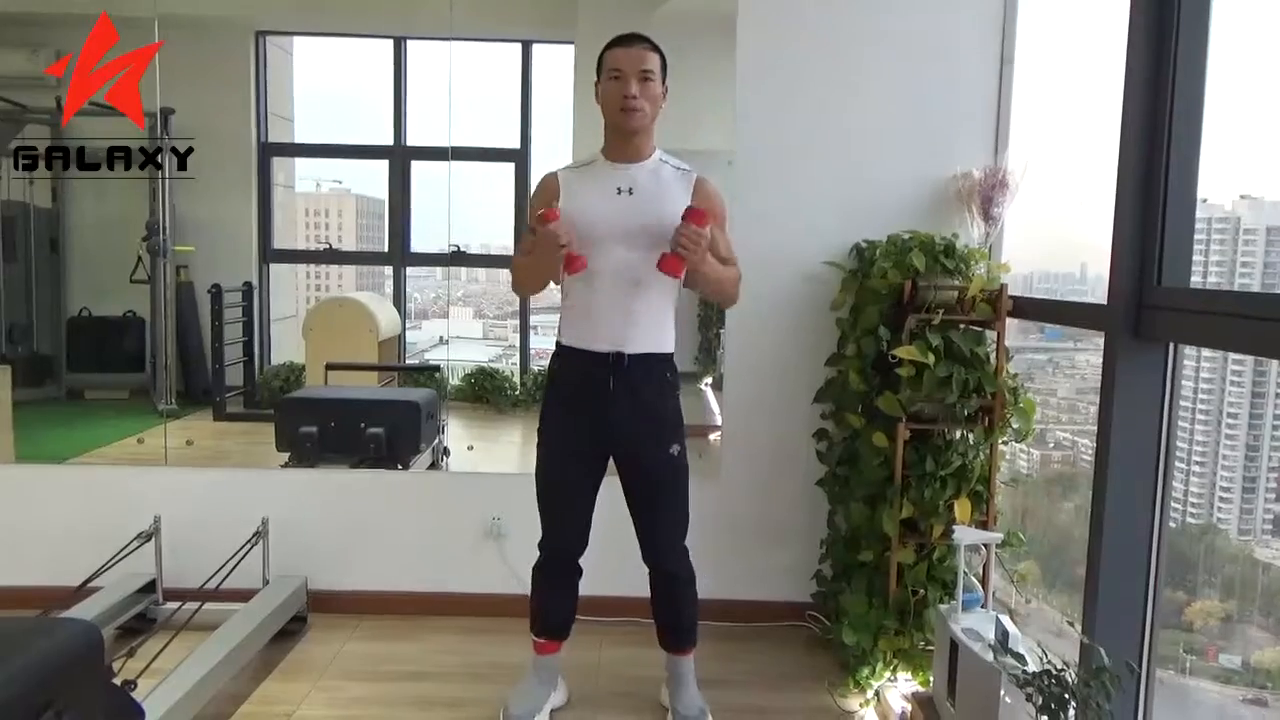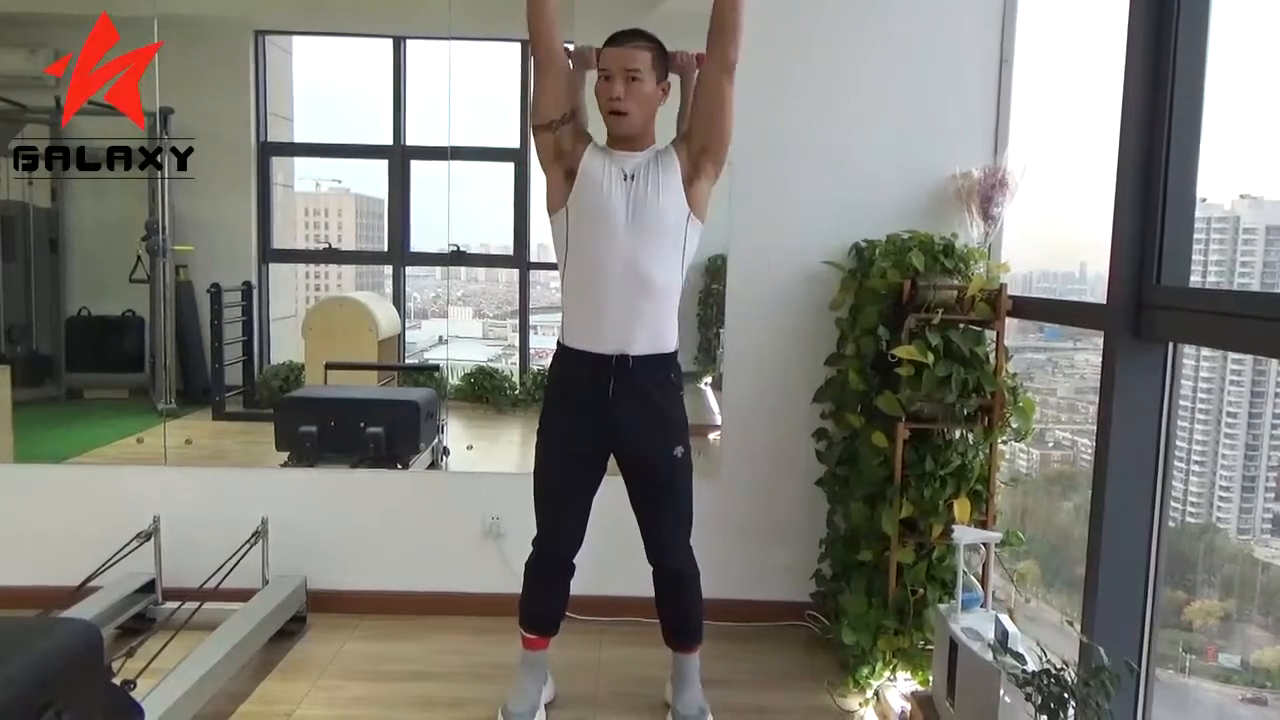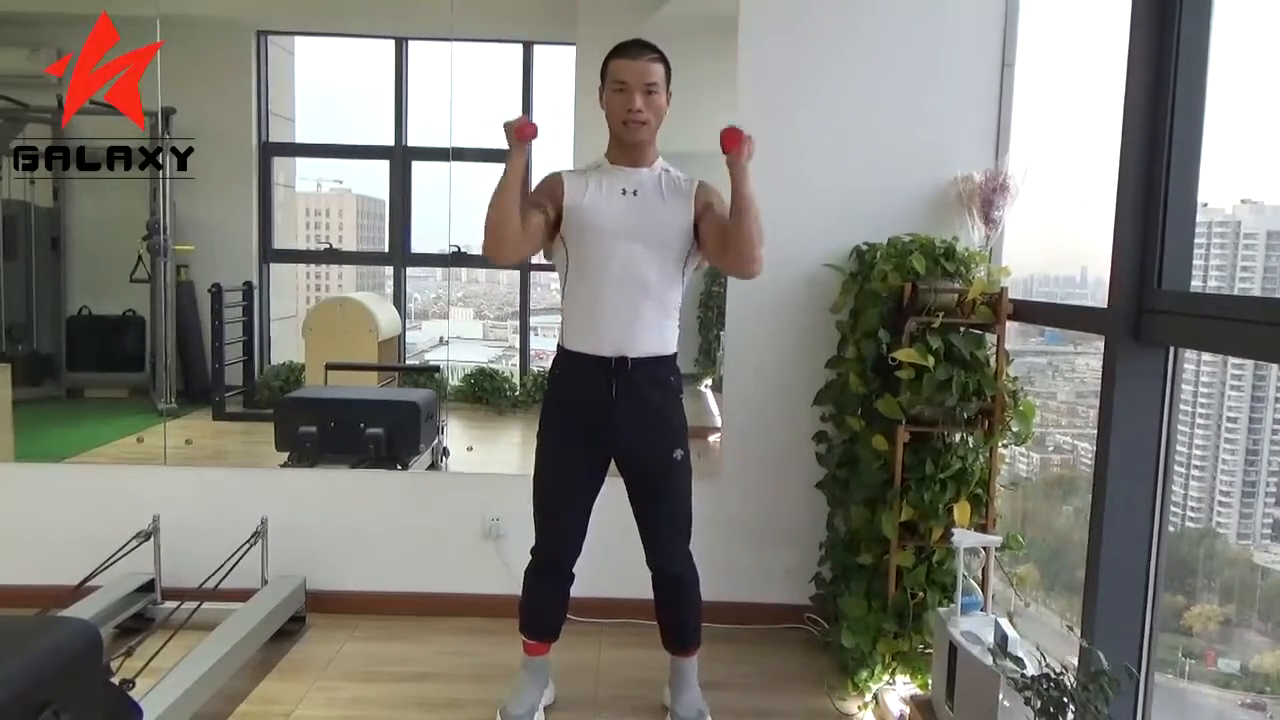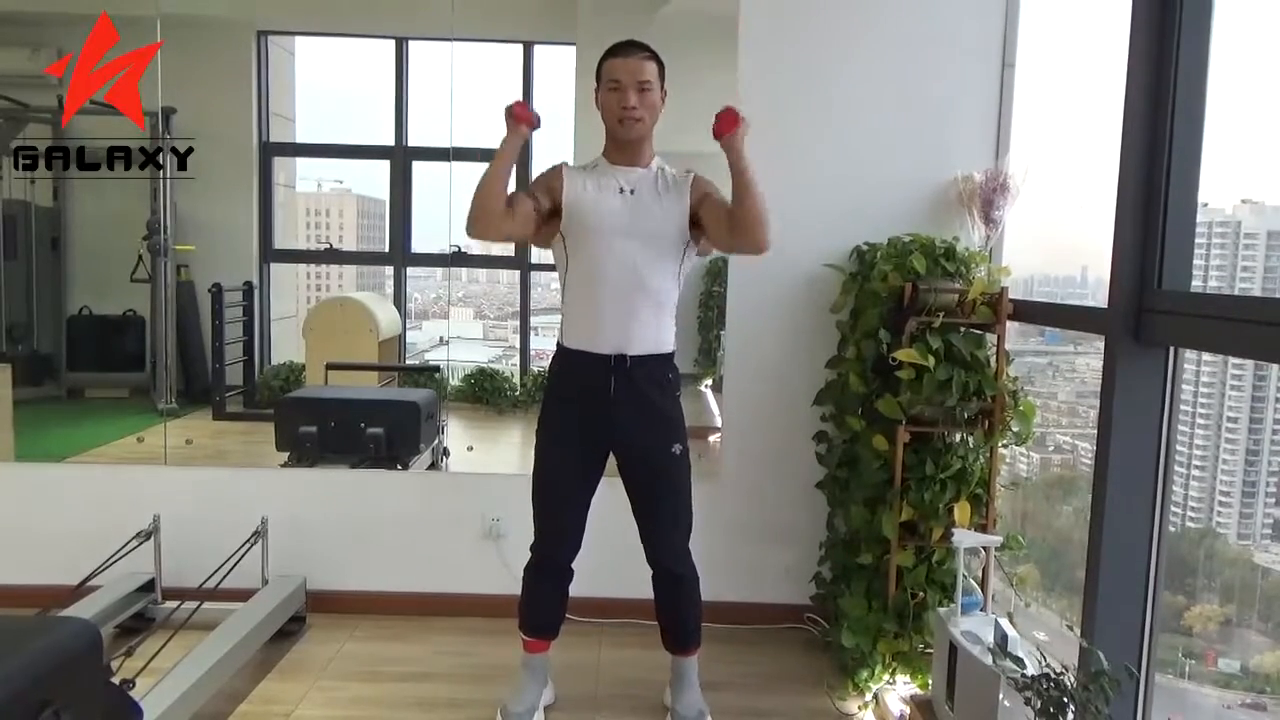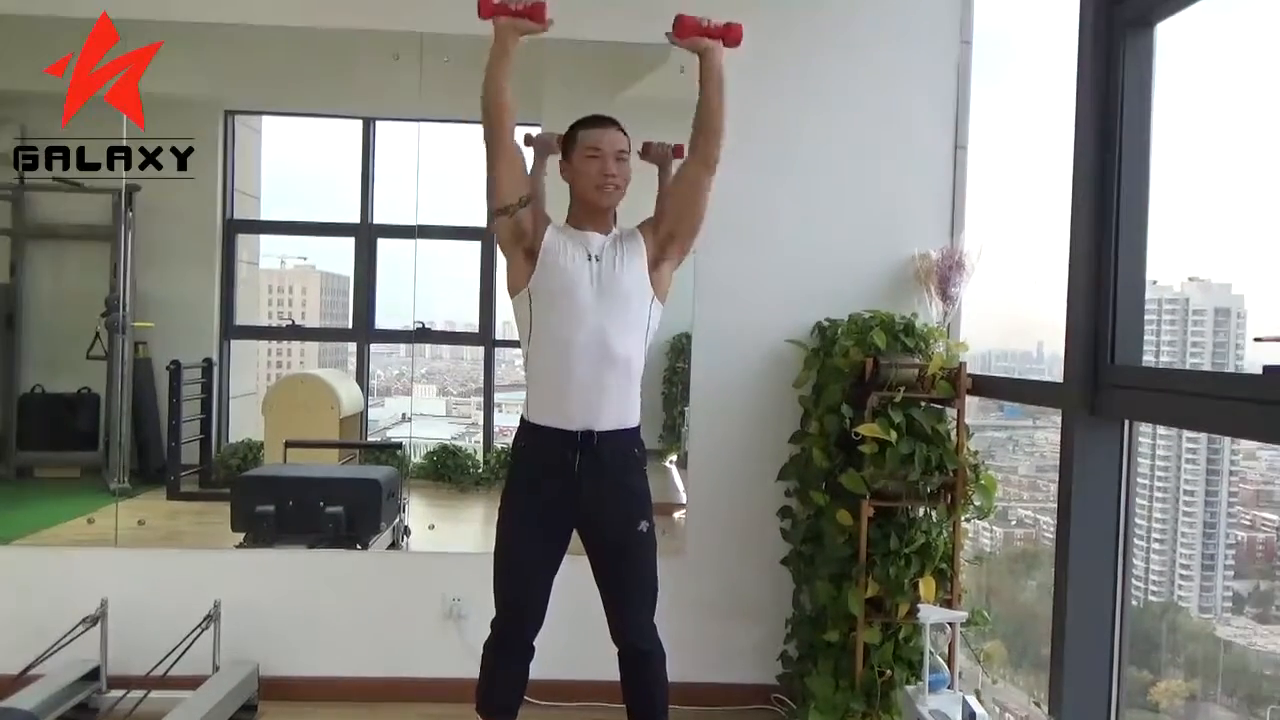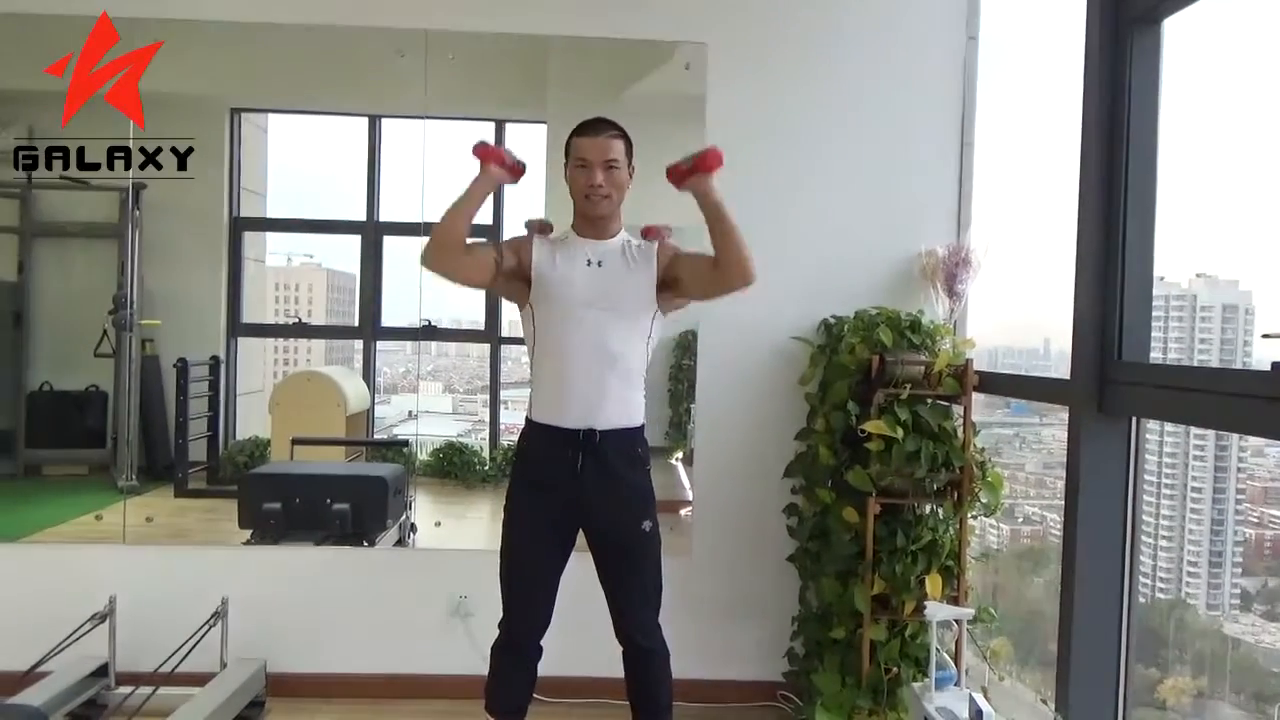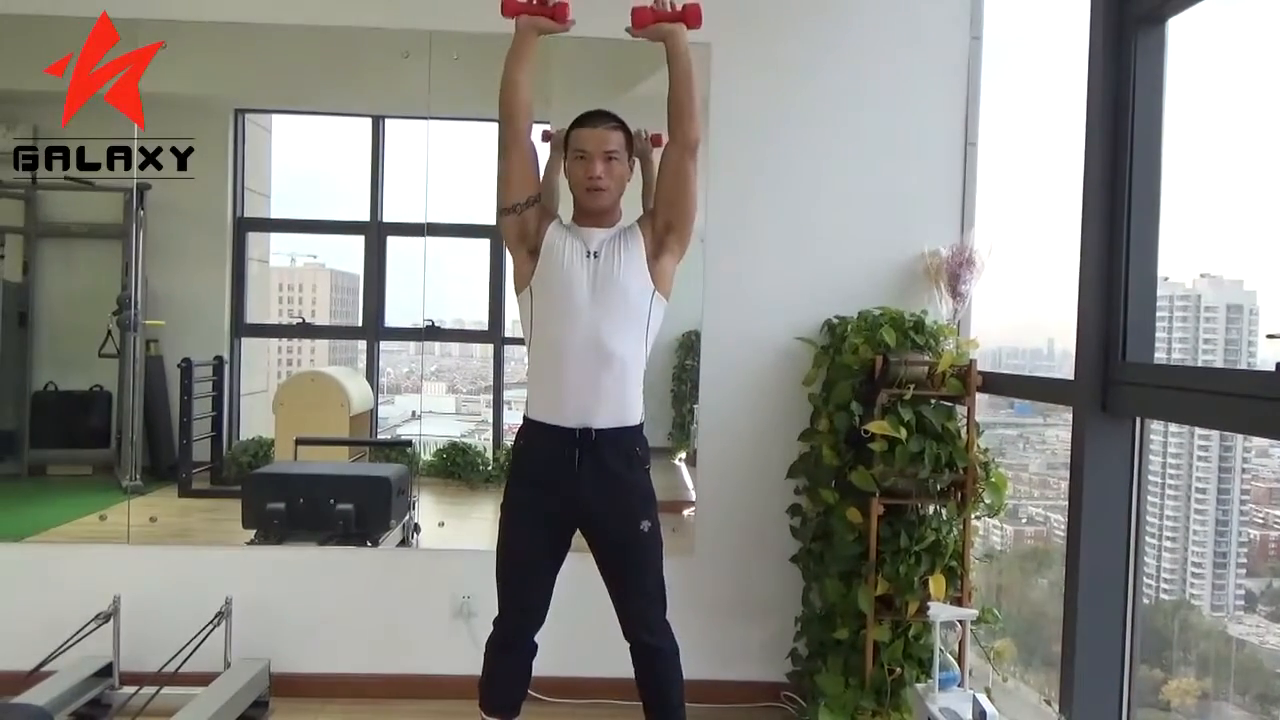
dt=0.7s
person 1, frame 1
left shoulder: (694, 190)
right shoulder: (559, 188)
left elbow: (730, 292)
right elbow: (523, 285)
left wrist: (701, 258)
right wrist: (542, 252)
left hip: (650, 382)
right hip: (575, 378)
left knee: (666, 547)
right knee: (560, 542)
person 1, frame 2
left shoulder: (689, 167)
right shoulder: (570, 159)
left hip: (654, 381)
right hip: (577, 378)
left knee: (671, 548)
right knee: (554, 542)
person 1, frame 3
left shoulder: (693, 197)
right shoulder: (564, 190)
left elbow: (746, 264)
right elbow: (500, 251)
left wrist: (739, 175)
right wrist: (516, 163)
left hip: (653, 386)
right hip: (577, 382)
left knee: (670, 551)
right knee: (554, 546)
person 1, frame 4
left shoulder: (689, 190)
right shoulder: (563, 184)
left elbow: (753, 239)
right elbow: (485, 226)
left wrist: (736, 153)
right wrist: (511, 145)
left hip: (652, 382)
right hip: (575, 379)
left knee: (670, 548)
right knee: (553, 543)
person 1, frame 5
left shoulder: (652, 247)
right shoulder: (531, 241)
left elbow: (707, 154)
right elbow: (495, 137)
left wrist: (708, 63)
left hip: (618, 457)
right hip: (540, 455)
left knee: (635, 630)
right knee: (513, 627)
person 1, frame 6
left shoulder: (658, 260)
right shoulder: (531, 255)
left elbow: (738, 274)
right elbow: (441, 258)
left wrist: (706, 195)
right wrist: (484, 183)
left hip: (621, 457)
right hip: (544, 454)
left knee: (640, 628)
right knee: (521, 625)
person 1, frame 7
left shoulder: (654, 245)
right shoulder: (536, 238)
left elbow: (686, 142)
right elbow: (514, 132)
left hip: (619, 456)
right hip: (541, 453)
left knee: (648, 627)
right knee: (515, 625)
